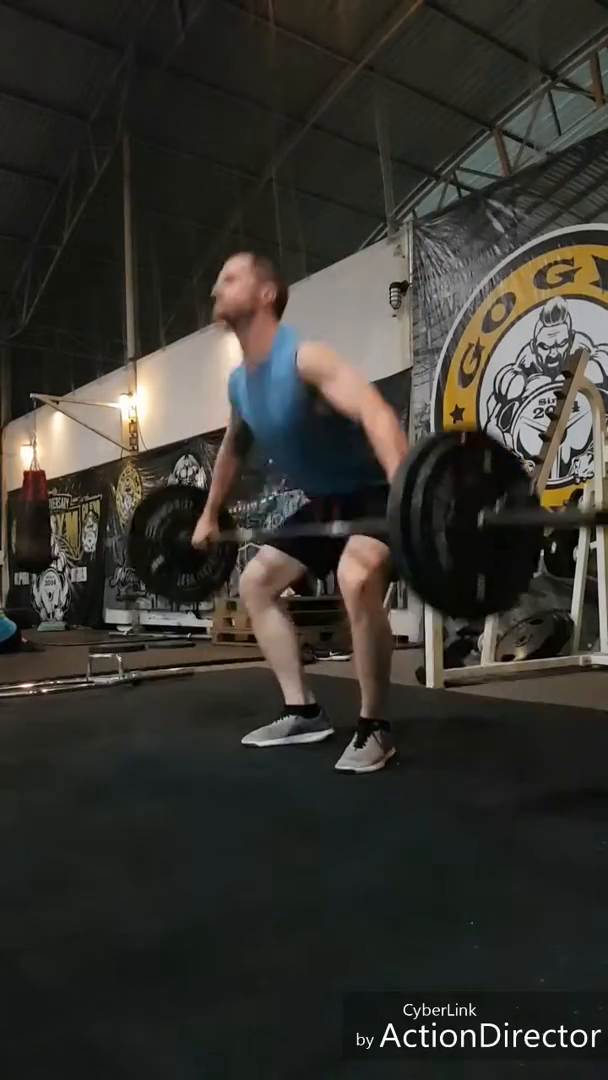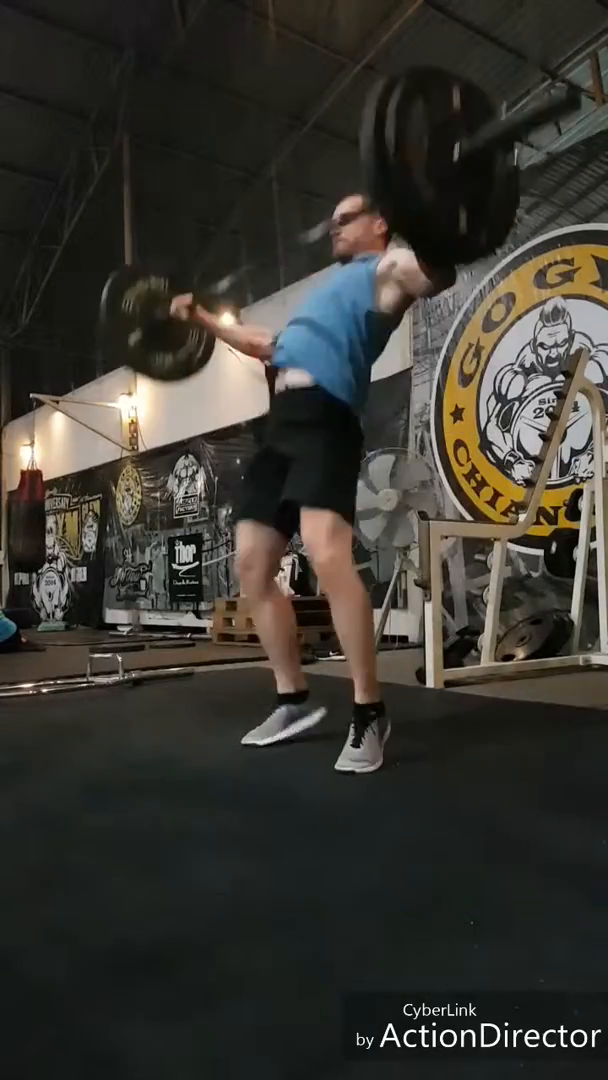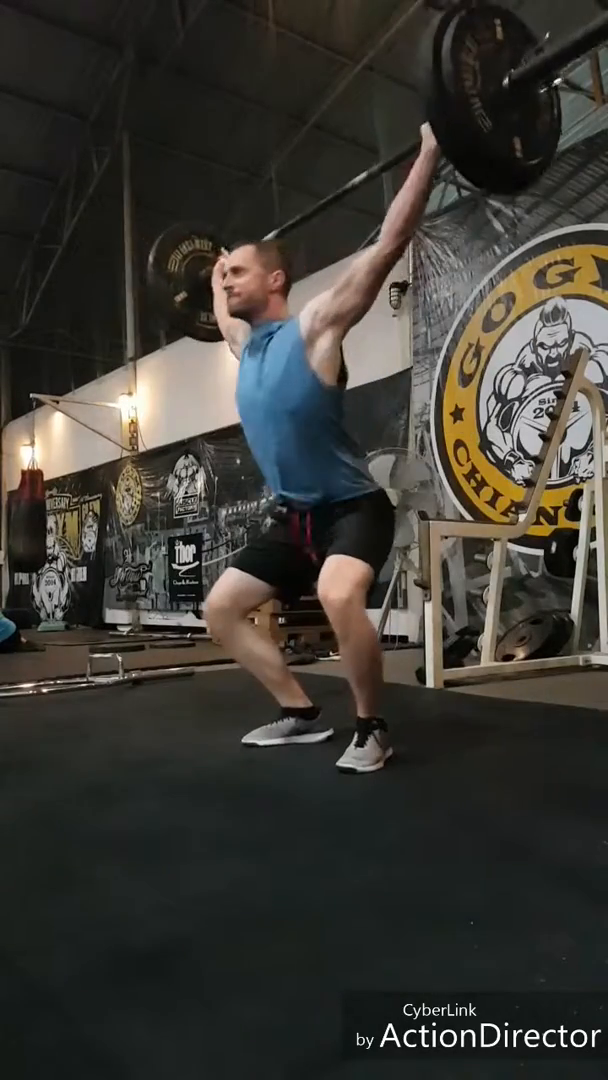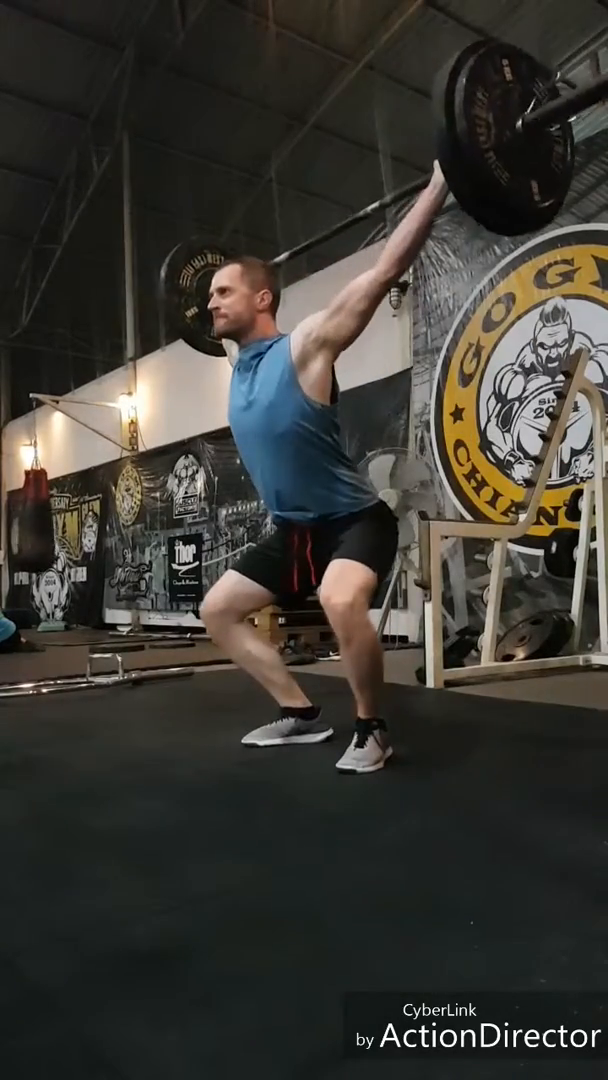
dt=0.4s
person 1, frame 1
left shoulder: (304, 356)
right shoulder: (240, 381)
left elbow: (377, 415)
right elbow: (231, 452)
right wrist: (210, 515)
left hip: (376, 493)
right hip: (326, 501)
left knee: (357, 580)
right knee: (255, 581)
left ankle: (375, 728)
right ankle: (302, 711)
person 1, frame 2
left shoulder: (386, 266)
right shoulder: (328, 283)
left elbow: (434, 274)
right elbow: (269, 343)
right wrist: (204, 319)
left hip: (326, 414)
right hip: (283, 420)
left knee: (328, 556)
right knee: (251, 568)
left ankle: (369, 715)
right ankle: (294, 699)
person 1, frame 3
left shoulder: (313, 327)
right shoulder: (250, 346)
left elbow: (386, 246)
right elbow: (224, 319)
left wrist: (429, 152)
right wrist: (212, 279)
left hip: (352, 506)
right hip: (295, 515)
left knee: (338, 597)
right knee: (220, 608)
left ankle: (371, 727)
right ankle: (301, 713)
person 1, frame 4
left shoulder: (304, 348)
right shoulder: (242, 360)
left elbow: (382, 271)
right elbow: (229, 322)
left wrist: (441, 183)
left hip: (354, 518)
right hip: (293, 529)
left knee: (341, 602)
right knee: (217, 609)
left ankle: (371, 729)
right ankle: (300, 713)
